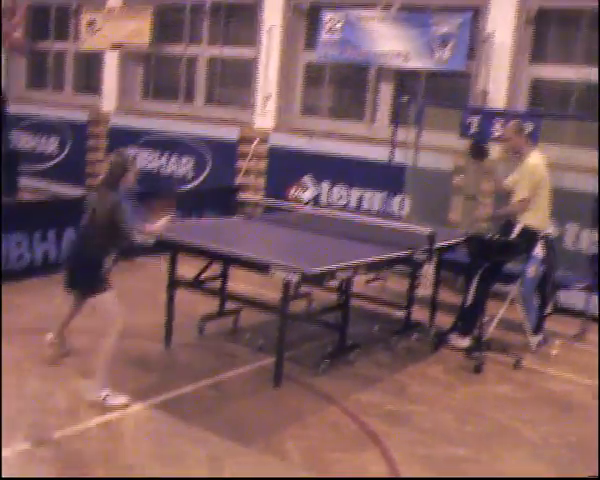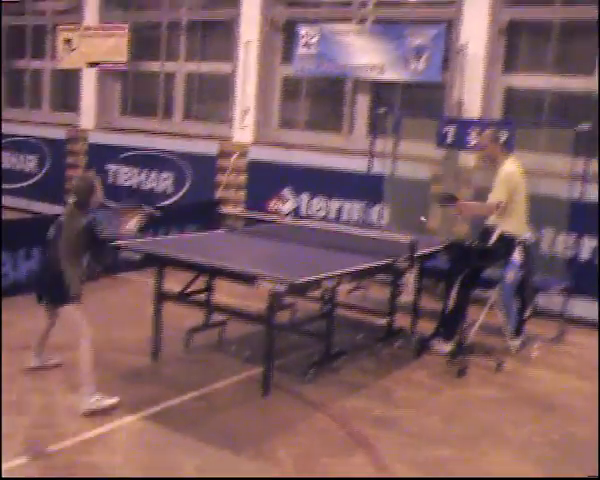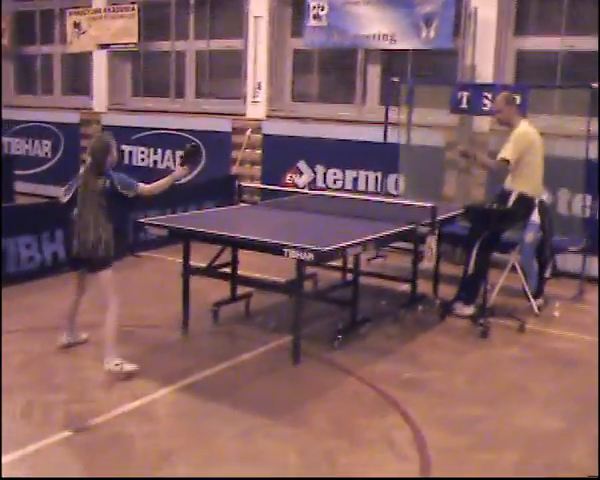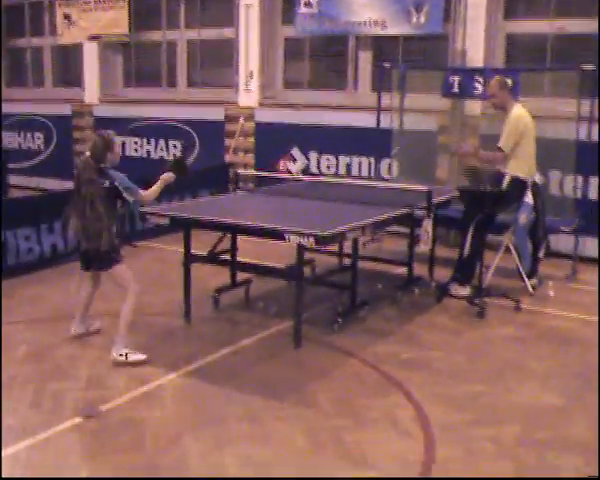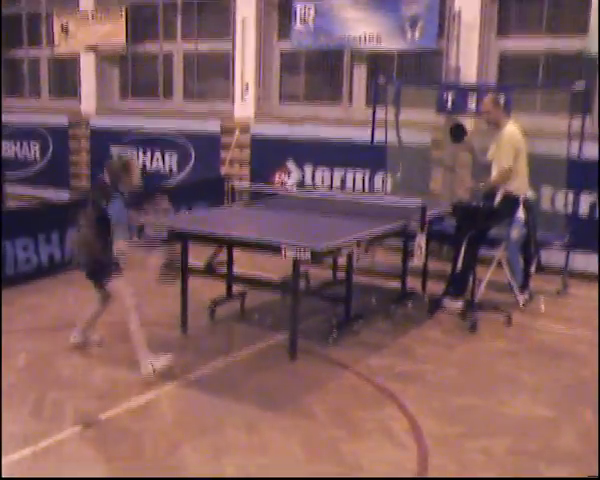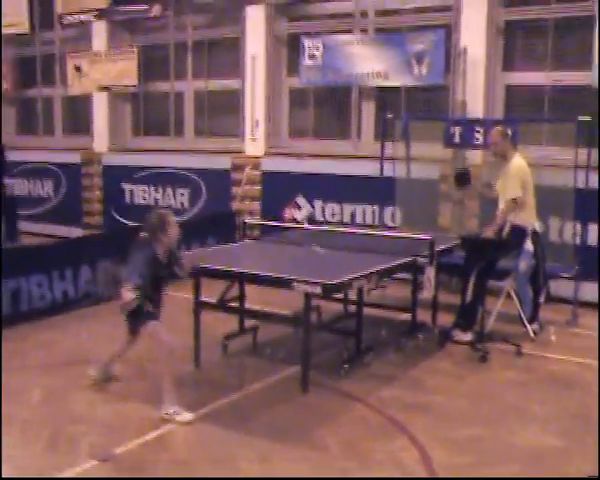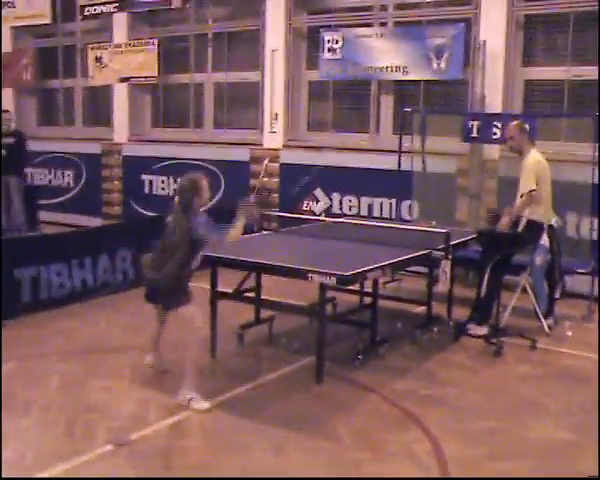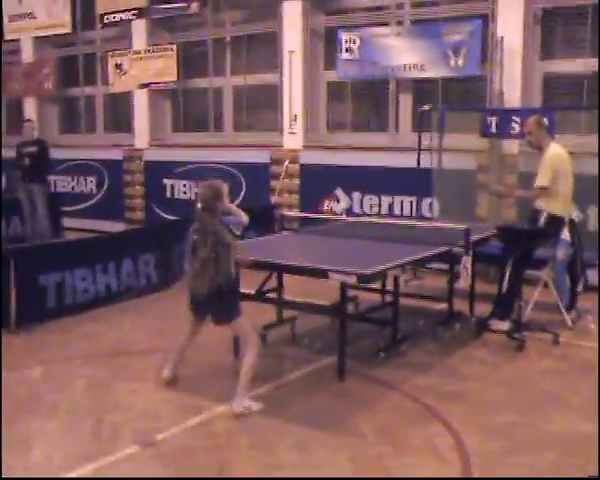
dt=0.2s
person 1, frame 1
left shoulder: (98, 194)
right shoulder: (119, 200)
right elbow: (149, 232)
right wrist: (166, 220)
left hip: (78, 263)
right hip: (91, 268)
left knee: (79, 302)
right knee: (116, 325)
left ankle: (56, 338)
right ankle: (100, 389)
person 1, frame 2
left shoulder: (66, 216)
right shoulder: (92, 220)
left hip: (47, 277)
right hip: (61, 285)
left knee: (54, 316)
right knee: (85, 335)
left ankle: (38, 357)
right ankle: (90, 396)
person 1, frame 3
left shoulder: (82, 176)
right shoulder: (114, 179)
left elbow: (64, 198)
right elbow: (148, 190)
right wrist: (174, 176)
left hip: (80, 243)
right hip: (100, 247)
left knee: (80, 289)
right knee: (112, 301)
left ankle: (69, 334)
right ankle: (112, 359)
person 1, frame 4
left shoulder: (84, 173)
right shoulder: (114, 179)
right elbow: (145, 197)
right wrist: (163, 181)
left hip: (85, 240)
right hip: (104, 243)
left knee: (91, 281)
right knee: (132, 290)
left ankle: (80, 323)
right ankle: (120, 348)
person 1, frame 5
left shoulder: (109, 195)
right shoulder: (116, 203)
right elbow: (120, 246)
left hip: (93, 255)
right hip: (101, 260)
left knee: (105, 298)
right knee: (131, 304)
left ankle: (80, 335)
right ankle: (147, 360)
person 1, frame 6
left shoulder: (170, 252)
right shoulder: (143, 257)
left elbow: (181, 272)
right elbow: (126, 290)
right wrist: (129, 297)
left hip: (150, 303)
right hip: (139, 306)
left knee: (132, 340)
right knee: (166, 346)
left ankle: (101, 370)
right ankle: (169, 406)
person 1, frame 7
left shoulder: (178, 214)
right shoulder: (197, 220)
right elbow: (229, 239)
right wrist: (242, 217)
left hip: (157, 277)
right hip: (172, 282)
left knee: (162, 319)
right knee: (198, 332)
left ankle: (155, 356)
right ankle: (187, 391)
person 1, frame 8
left shoulder: (197, 227)
right shoulder: (223, 223)
left elbow: (192, 264)
right elbow: (244, 219)
right wrist: (229, 206)
left hip: (200, 291)
right hip: (222, 293)
left knee: (193, 330)
right knee: (252, 342)
left ankle: (171, 370)
right ankle: (241, 399)
person 2, frame 1
left shoulder: (531, 164)
right shoulder: (533, 161)
left elbow: (519, 206)
right elbow: (509, 186)
left wrist: (489, 216)
left hip: (523, 229)
right hip: (532, 230)
left knee: (481, 267)
left ankle: (462, 332)
person 2, frame 2
left shoulder: (507, 171)
right shoulder: (507, 169)
left elbow: (494, 209)
right elbow: (493, 204)
left wrist: (468, 210)
right wrist: (467, 204)
left hip: (501, 235)
right hip: (508, 236)
left knee: (460, 272)
left ankle: (444, 337)
person 2, frame 3
left shoulder: (521, 133)
right shoulder: (527, 131)
left elbow: (499, 165)
left wrist: (473, 154)
left hip: (518, 197)
right hip: (526, 197)
left knee: (479, 236)
left ankle: (466, 301)
person 2, frame 4
left shoulder: (515, 117)
right shoulder: (519, 114)
left elbow: (499, 156)
left wrist: (474, 153)
right wrist: (483, 160)
left hip: (511, 180)
right hip: (517, 179)
left knee: (473, 218)
left ankle: (462, 282)
person 2, frame 5
left shoulder: (509, 134)
right shoulder: (504, 133)
left elbow: (504, 173)
right elbow: (489, 160)
left wrist: (482, 187)
right wrist: (468, 146)
left hip: (505, 196)
right hip: (508, 195)
left knee: (465, 232)
left ankle: (455, 295)
person 2, frame 6
left shoulder: (516, 166)
right shoulder: (510, 165)
left elbow: (512, 204)
right elbow: (498, 193)
left wrist: (493, 228)
left hip: (513, 228)
right hip: (517, 228)
left knee: (474, 263)
right knee: (482, 265)
left ankle: (464, 328)
person 2, frame 7
left shoulder: (531, 161)
right shoulder: (533, 159)
left elbow: (529, 197)
left wrist: (509, 218)
right wrist: (510, 211)
left hip: (529, 223)
right hip: (534, 222)
left knee: (489, 258)
right knee: (499, 260)
left ankle: (479, 322)
person 2, frame 8
left shoulder: (550, 155)
right shoulder: (558, 152)
left elbow: (540, 191)
left wrist: (509, 193)
left hip: (548, 217)
right hip: (559, 217)
left knee: (512, 254)
right knee: (520, 254)
left ankle: (501, 317)
